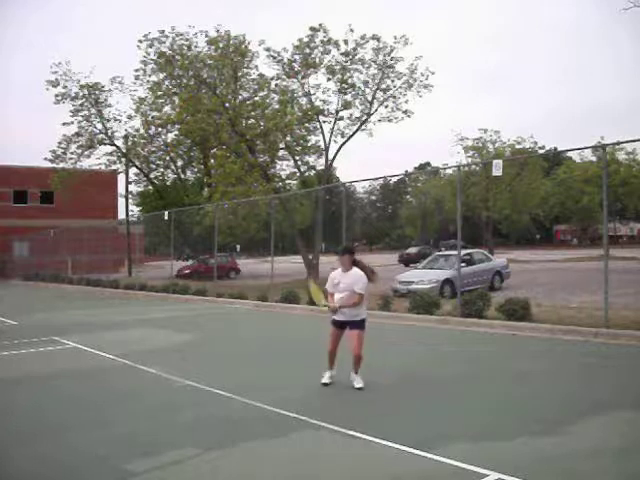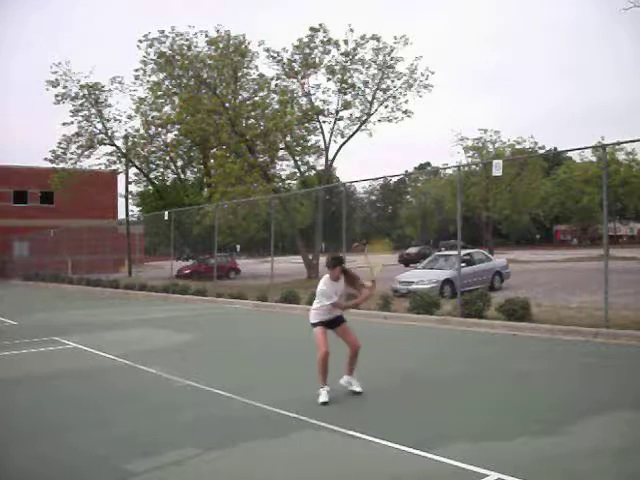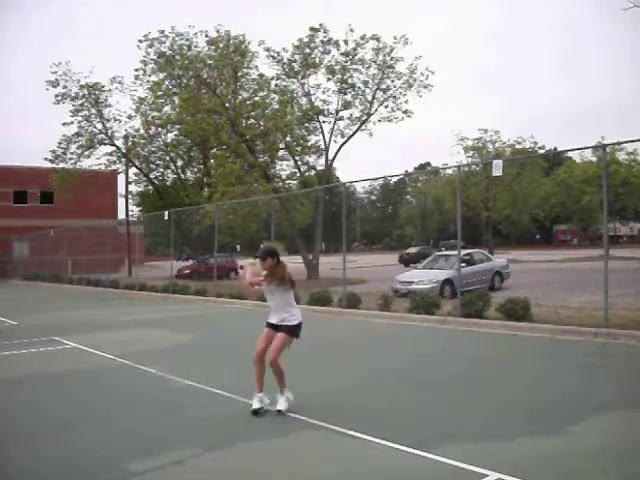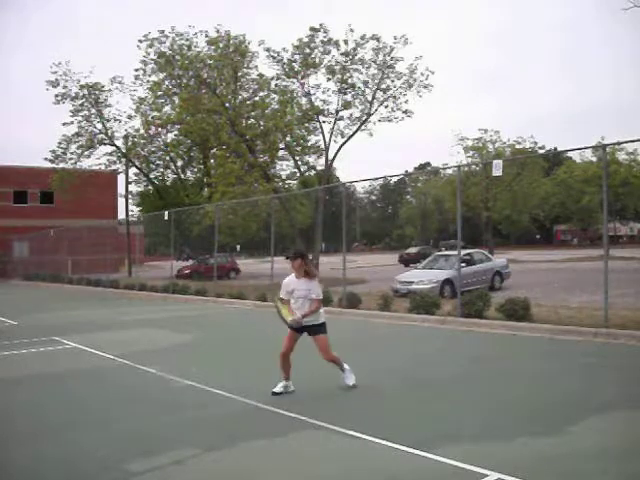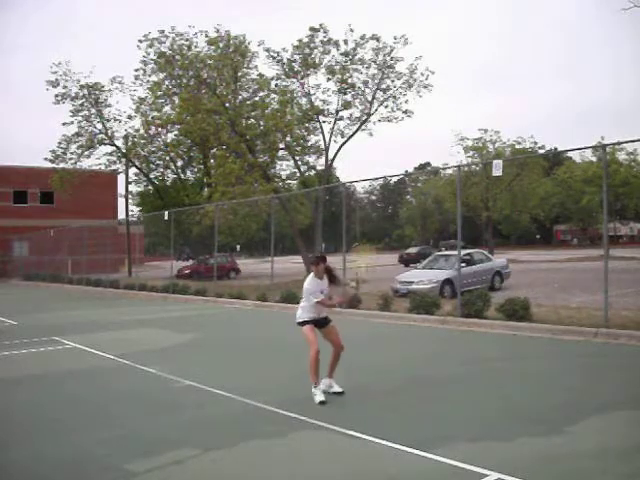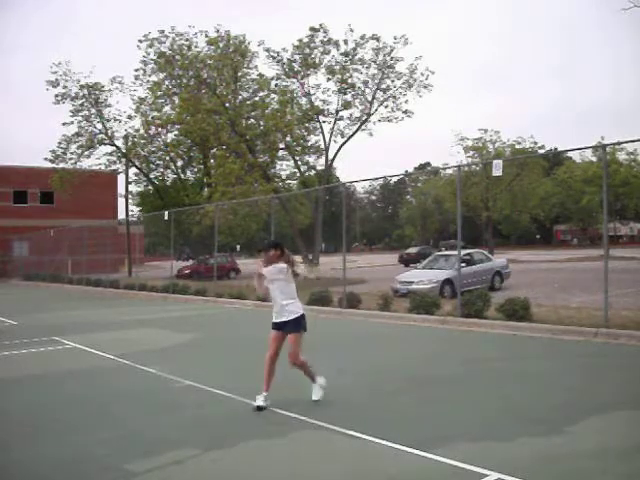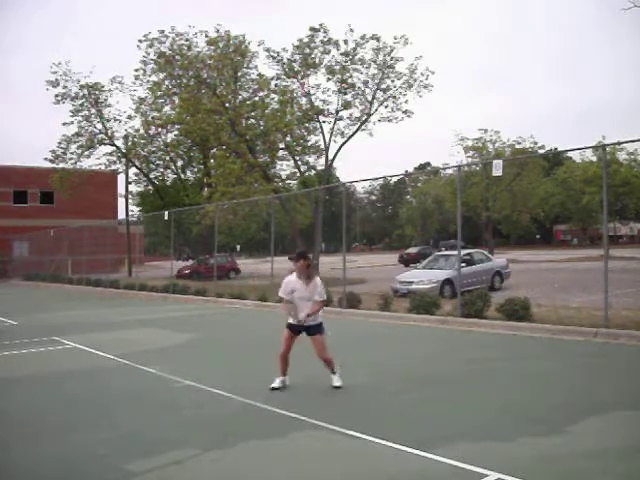
dt=0.7s
person 1, frame 1
left shoulder: (359, 275)
right shoulder: (334, 275)
left elbow: (359, 300)
right elbow: (330, 295)
left wrist: (339, 305)
right wrist: (332, 304)
left hip: (356, 318)
right hip: (339, 316)
left knee: (356, 353)
right knee: (331, 349)
left ankle: (355, 374)
right ankle: (330, 372)
person 1, frame 2
left shoulder: (344, 277)
right shoulder: (324, 287)
left elbow: (357, 286)
right elbow: (342, 306)
right wrist: (363, 297)
left hip: (335, 316)
right hip: (319, 317)
left knee: (356, 346)
right knee: (324, 351)
left ankle: (348, 378)
right ankle: (323, 388)
person 1, frame 3
left shoulder: (278, 278)
right shoulder: (267, 276)
left elbow: (250, 281)
right elbow: (250, 283)
left wrist: (248, 273)
right wrist: (247, 273)
left hip: (290, 323)
right hip: (274, 321)
left knee: (272, 358)
right knee: (258, 355)
left ankle: (284, 394)
right ankle: (259, 397)
person 1, frame 4
left shoulder: (312, 281)
right shoulder: (287, 282)
left elbow: (317, 305)
right elbow: (286, 303)
left wrist: (302, 315)
right wrist: (293, 316)
left hip: (316, 321)
right hip: (297, 322)
left knee: (327, 356)
right knee: (284, 353)
left ankle: (344, 369)
right ankle: (286, 383)
person 1, frame 5
left shoulder: (326, 275)
right shoulder: (310, 285)
left elbow: (328, 297)
right elbow: (326, 304)
left hip: (321, 316)
right hip: (306, 318)
left knee: (339, 346)
right knee: (315, 349)
left ankle: (328, 381)
right ankle: (316, 388)
person 1, frame 6
left shoulder: (281, 268)
right shoulder: (271, 272)
left elbow: (259, 270)
right elbow: (262, 290)
left wrist: (260, 266)
left hip: (294, 317)
right hip: (279, 318)
left knee: (294, 360)
right knee: (271, 356)
left ankle: (316, 381)
right ankle: (264, 395)
person 1, frame 7
left shoulder: (315, 281)
right shoulder: (288, 281)
left elbow: (319, 305)
right elbow: (285, 303)
left wrist: (306, 314)
right wrist: (292, 315)
left hip: (313, 322)
right hip: (294, 321)
left knee: (323, 356)
right knee: (283, 353)
left ankle: (334, 373)
right ankle: (282, 378)
